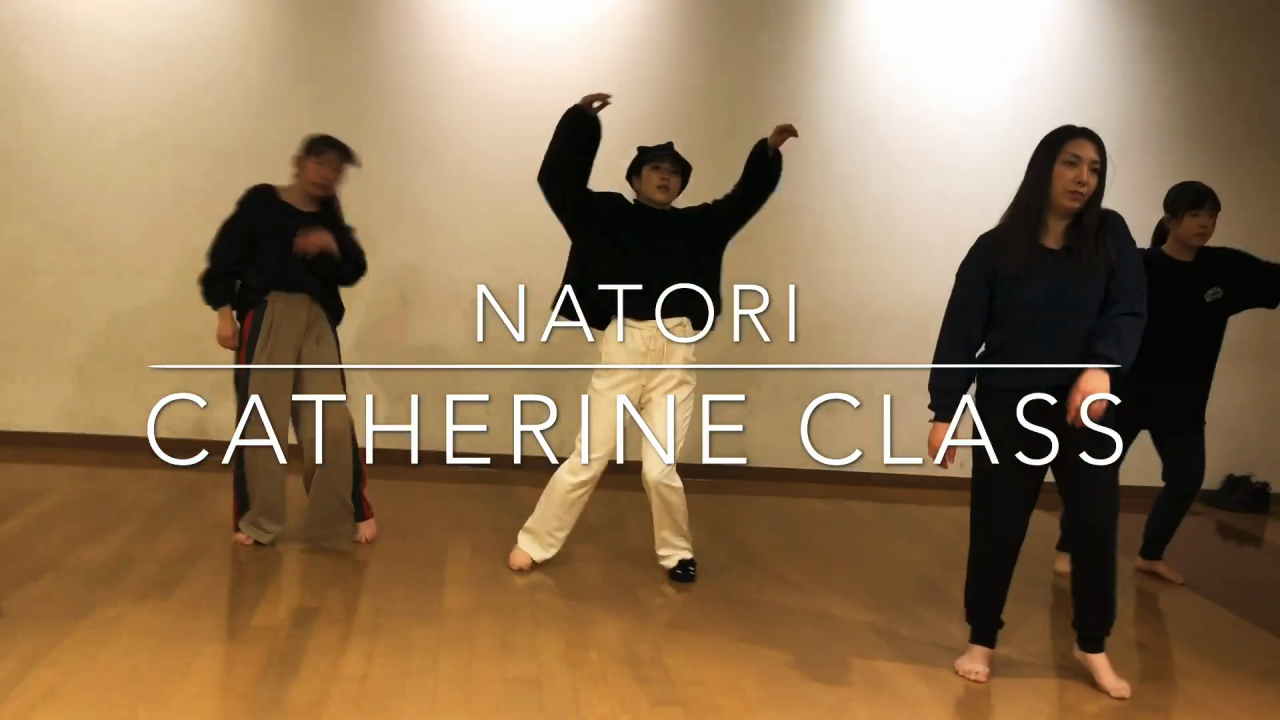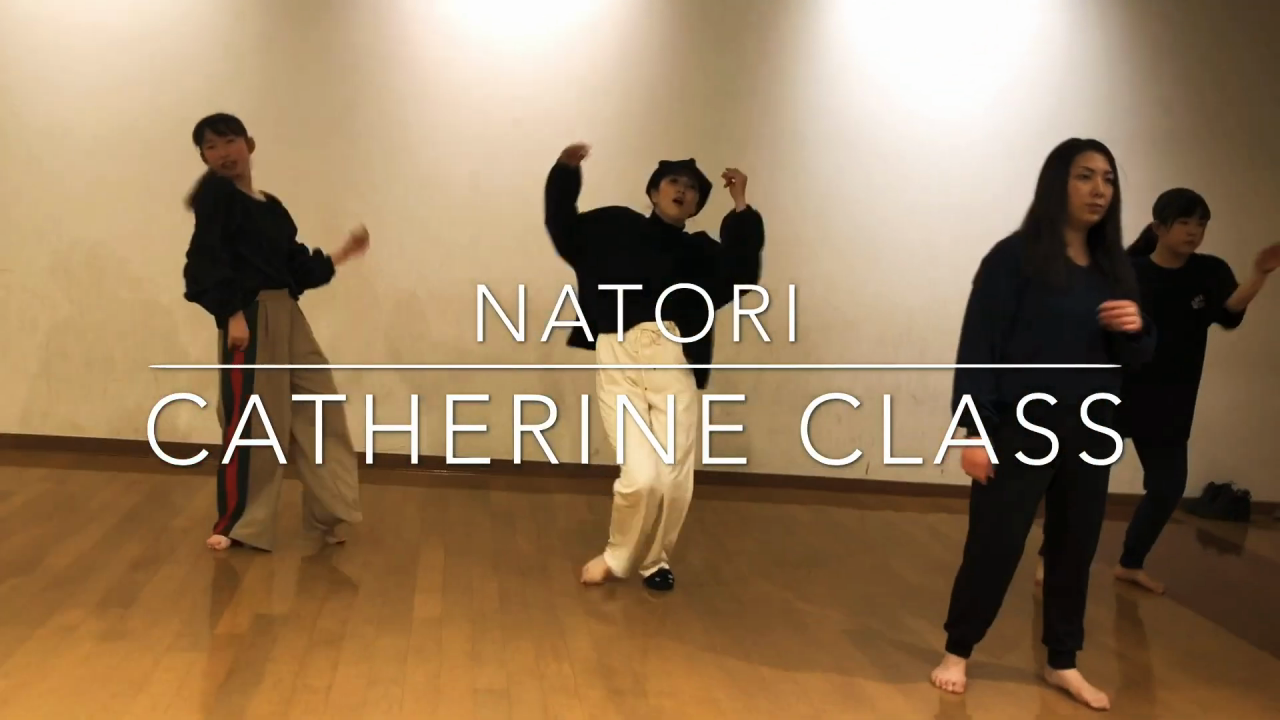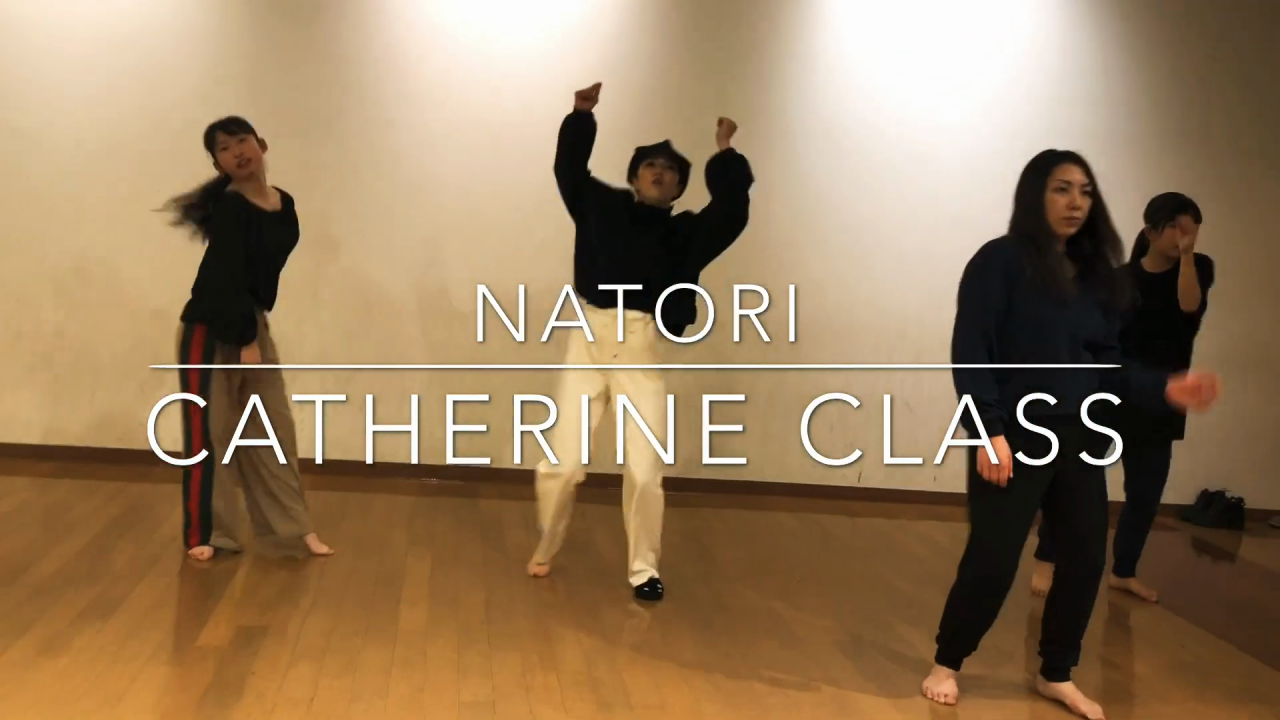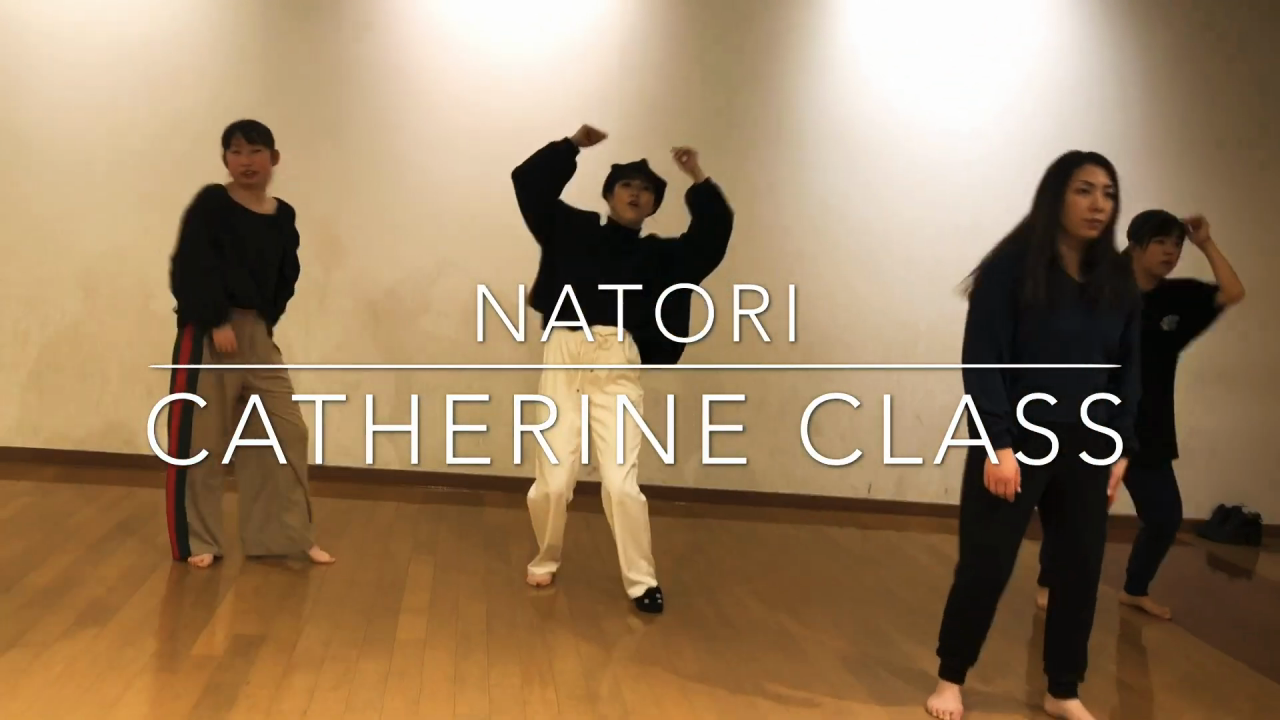
dt=0.3s
person 1, frame 1
left shoulder: (1110, 235)
right shoulder: (995, 247)
left elbow: (1128, 312)
right elbow: (960, 333)
left wrist: (1102, 369)
right wrist: (944, 412)
left hip: (1084, 408)
right hip: (1008, 408)
left knee: (1097, 527)
right knee: (996, 530)
left ankle: (1092, 646)
right ankle: (982, 640)
person 1, frame 2
left shoulder: (1113, 263)
right shoulder: (1015, 256)
left elbow: (1127, 359)
right elbow: (977, 347)
left wrist: (1136, 327)
right wrist: (976, 429)
left hip: (1090, 427)
right hip: (1021, 425)
left knee: (1075, 546)
right knee: (995, 545)
left ankle: (1062, 662)
right ankle: (957, 651)
person 1, frame 3
left shoulder: (1097, 274)
right shoulder: (1000, 260)
left elbow: (1103, 364)
right elbow: (971, 353)
left wrist: (1166, 388)
right wrist: (989, 431)
left hip: (1077, 435)
right hip: (1015, 432)
left knee: (1086, 556)
right knee: (992, 557)
left ankle: (1057, 674)
right ankle: (946, 662)
person 1, frame 4
left shoulder: (1116, 279)
right shoulder: (1012, 267)
left elbow: (1125, 371)
right elbow: (982, 360)
left wrist: (1120, 447)
right wrist: (996, 444)
left hip: (1084, 444)
right hip: (1018, 439)
left knee: (1082, 568)
right knee: (987, 565)
person 2, frame 1
left shoulder: (694, 225)
right shoulder: (607, 216)
left elbow: (744, 198)
right elbow: (558, 177)
left wrist: (768, 150)
right wrist: (581, 118)
left hip: (675, 354)
right hip: (623, 349)
left knee: (659, 469)
right knee: (588, 458)
left ankle: (677, 551)
right ankle: (534, 542)
person 2, frame 2
left shoulder: (699, 250)
right shoulder: (615, 227)
left elbow: (741, 274)
right elbow: (562, 224)
left wrist: (740, 210)
right wrist: (567, 171)
left hip: (674, 363)
right hip: (618, 360)
left knee: (674, 480)
right knee: (640, 478)
left ankle: (656, 561)
right ankle: (617, 556)
person 2, frame 3
left shoulder: (685, 231)
right shoulder: (604, 206)
left elbow: (732, 214)
right elbow: (570, 168)
left wrist: (725, 154)
right wrist: (581, 115)
left hip: (642, 350)
right hip: (590, 341)
left knee: (644, 471)
right knee: (562, 462)
left ankle: (643, 569)
right ankle: (547, 547)
person 2, frame 4
left shoulder: (657, 254)
right shoulder: (573, 228)
left elbow: (713, 236)
right elbow: (529, 181)
left wrist: (698, 180)
right wrist: (572, 145)
left hip: (618, 365)
right hip: (565, 357)
left knee: (620, 479)
right knee: (553, 479)
left ankle: (640, 578)
right ankle: (545, 560)
person 3, frame 1
left shoulder: (329, 218)
right shoulder: (261, 200)
left elbow: (352, 272)
right elbow: (226, 258)
left wrist: (333, 246)
right wrist: (225, 314)
left hip: (316, 321)
right hip: (264, 318)
left knee: (333, 422)
right knee: (258, 425)
left ankle: (356, 512)
right ankle: (256, 520)
person 3, frame 2
left shoulder: (270, 204)
right shoulder: (216, 194)
right elbow: (207, 262)
left wrist: (340, 255)
right wrist: (233, 315)
left hip: (289, 313)
right hip: (247, 315)
left knee: (318, 409)
right knee: (250, 421)
left ankle: (327, 514)
right ankle: (234, 524)
person 3, frame 3
left shoulder: (285, 206)
right shoulder: (228, 209)
right elbow: (225, 280)
right wrist: (245, 344)
left hip: (255, 325)
right hip: (210, 330)
left knee: (276, 428)
right knee: (210, 431)
left ankle: (294, 528)
right ankle: (205, 534)
person 3, frame 4
left shoulder: (283, 217)
right shoulder: (211, 203)
right elbow: (189, 273)
left wrist: (260, 326)
right wrist: (217, 324)
left hip: (258, 331)
right hip: (204, 330)
left knee: (287, 430)
right knee: (197, 439)
left ankle: (292, 534)
right ankle: (197, 541)
person 4, frame 1
left shoulder: (1226, 266)
right shoulder: (1138, 265)
left hip: (1183, 399)
right hip: (1128, 391)
left knee: (1186, 480)
left ankle: (1150, 556)
right ankle: (1067, 550)
person 4, frame 2
left shoulder: (1210, 273)
right shoulder: (1127, 272)
left elbow: (1233, 308)
left hip: (1169, 405)
left knee: (1168, 489)
left ankle: (1130, 564)
person 4, frame 3
left shoulder: (1197, 268)
left elbow: (1189, 307)
left wrist: (1187, 253)
left hip: (1155, 407)
left knee: (1145, 495)
left ankle: (1123, 572)
right ankle: (1045, 563)
person 4, frame 4
left shoulder: (1180, 296)
left elbow: (1233, 294)
left wrist: (1206, 244)
left hip: (1148, 430)
left knee: (1166, 517)
left ankle: (1135, 590)
right ankle: (1049, 584)
